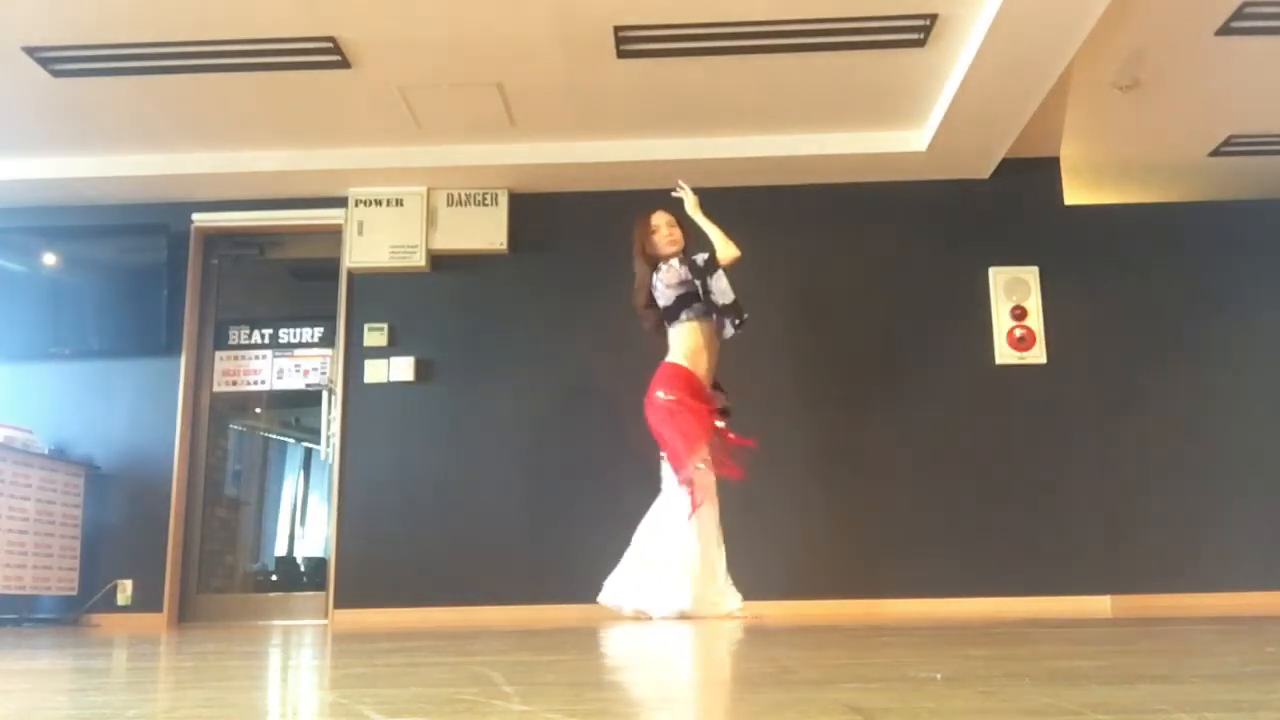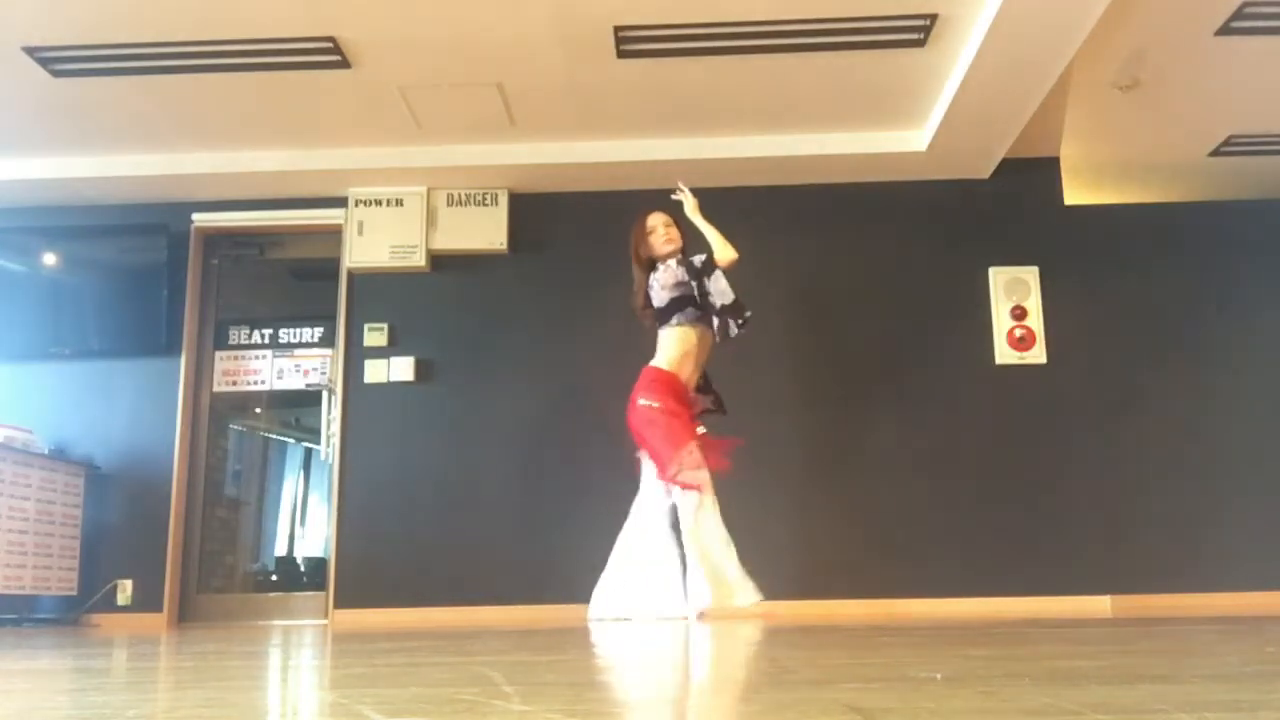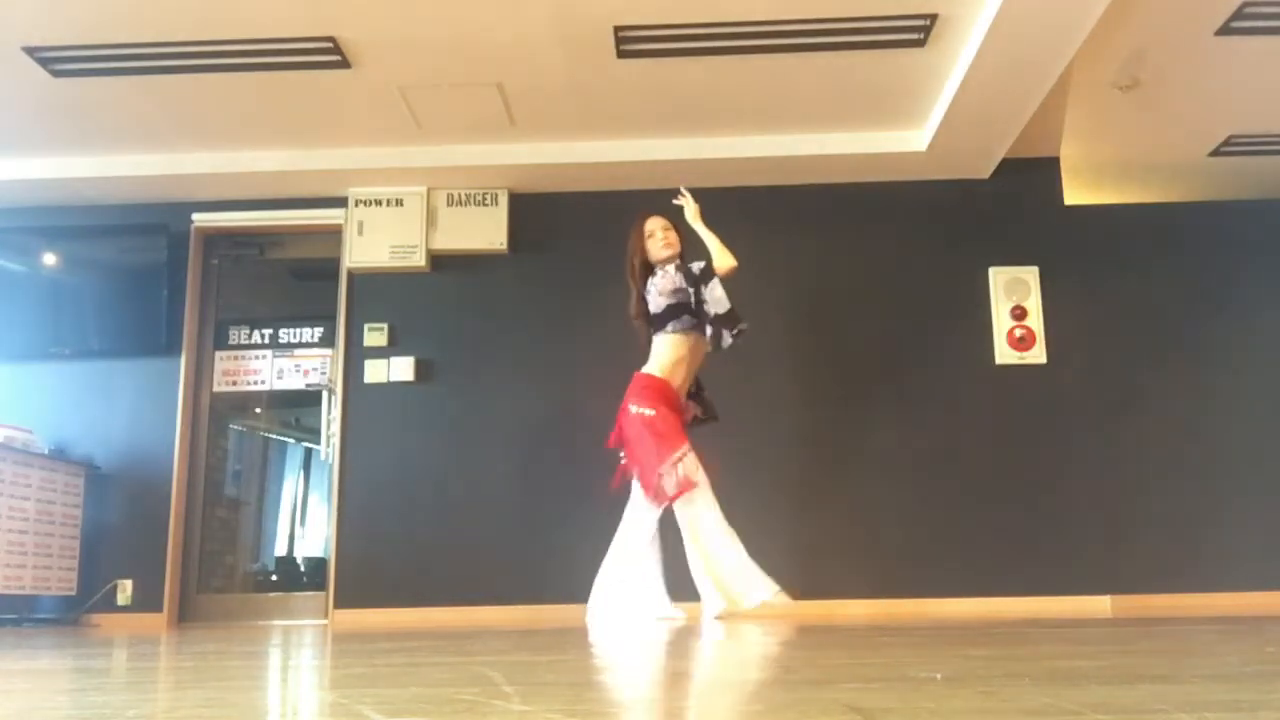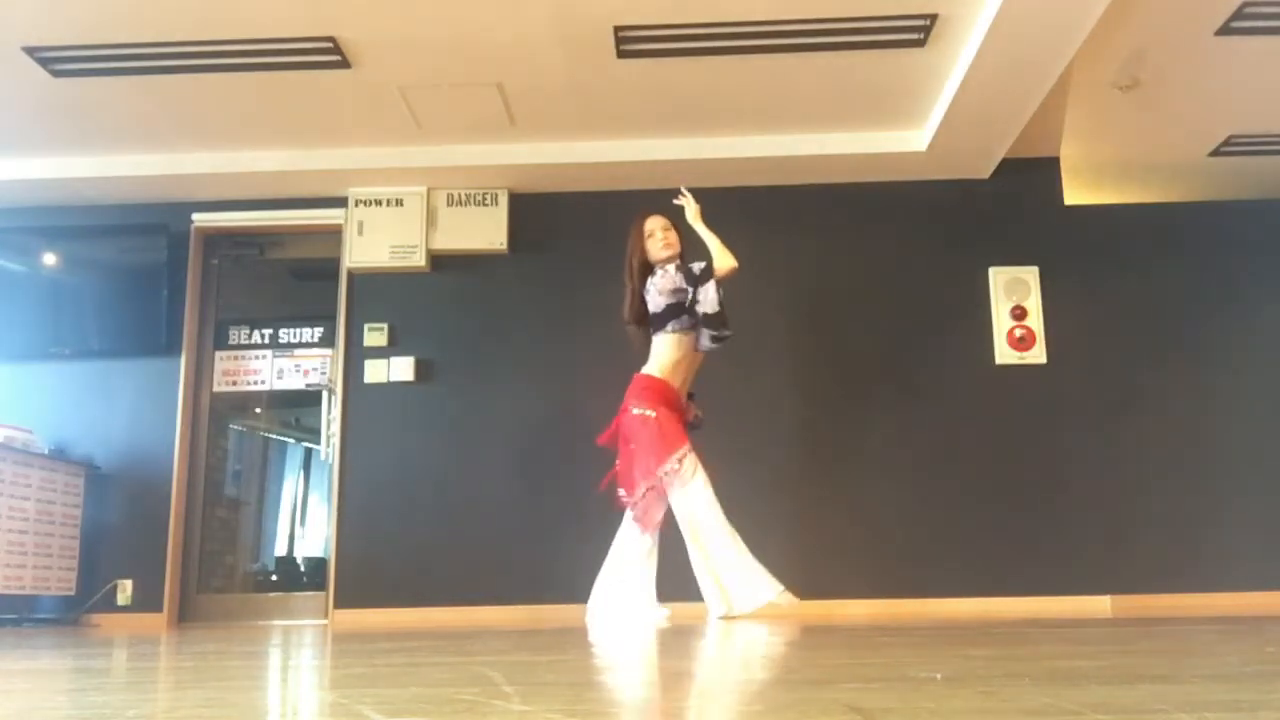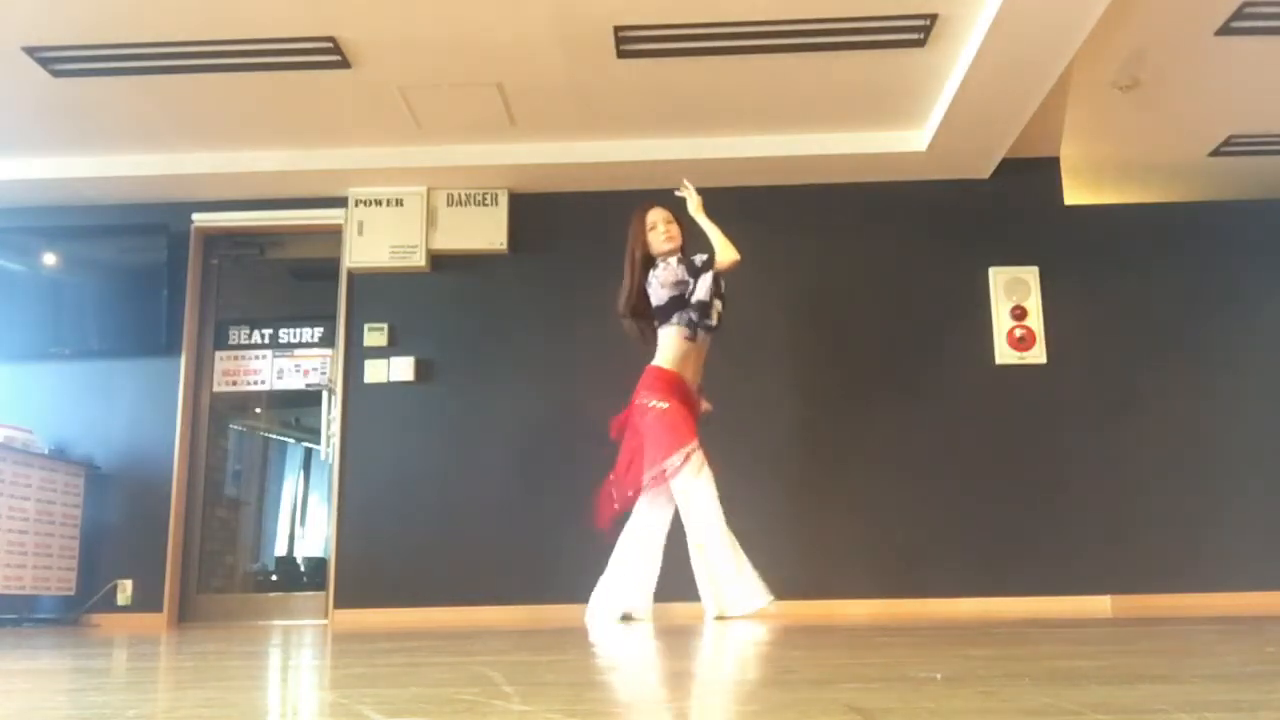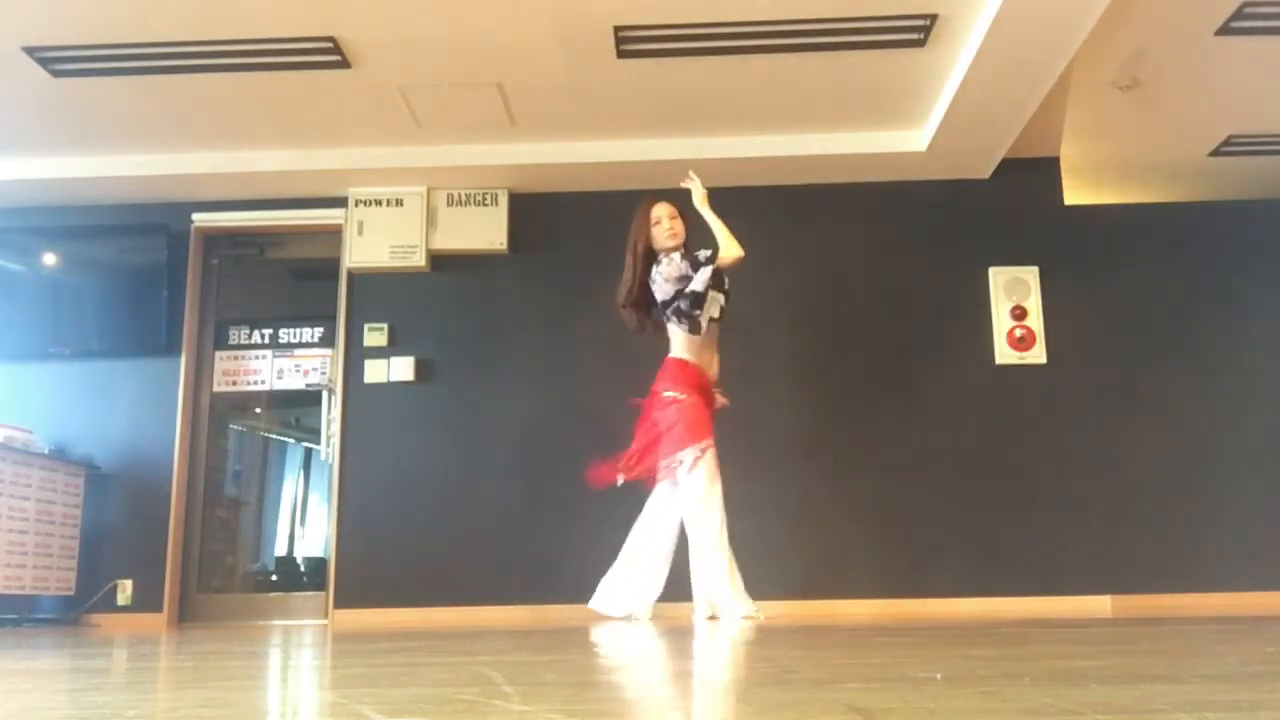
dt=0.1s
person 1, frame 1
left shoulder: (684, 276)
right shoulder: (668, 272)
right elbow: (730, 253)
right wrist: (697, 213)
left hip: (689, 396)
right hip: (673, 391)
left knee: (687, 492)
right knee: (696, 490)
left ankle: (635, 590)
right ankle: (698, 593)
person 1, frame 2
left shoulder: (682, 276)
right shoulder: (665, 274)
right elbow: (727, 256)
right wrist: (697, 215)
left hip: (676, 398)
right hip: (658, 394)
left knee: (657, 498)
right knee: (694, 491)
left ankle: (623, 598)
right ankle: (711, 591)
person 1, frame 3
left shoulder: (678, 282)
right shoulder: (664, 278)
right elbow: (727, 263)
right wrist: (697, 221)
left hip: (665, 405)
right hip: (650, 400)
left knee: (650, 503)
right knee: (695, 499)
left ankle: (618, 601)
right ankle: (732, 591)
person 1, frame 4
left shoulder: (679, 282)
right shoulder: (663, 279)
right elbow: (728, 264)
right wrist: (698, 221)
left hip: (665, 405)
right hip: (650, 400)
left knee: (649, 506)
right knee: (697, 501)
left ankle: (619, 602)
right ankle: (737, 591)
person 1, frame 5
left shoulder: (679, 274)
right shoulder: (665, 271)
right elbow: (729, 257)
right wrist: (699, 212)
left hip: (673, 395)
right hip: (661, 393)
left knee: (658, 501)
right knee: (698, 496)
left ankle: (618, 600)
right ankle: (729, 594)
person 1, frame 6
left shoulder: (682, 268)
right shoulder: (668, 266)
right elbow: (733, 253)
right wrist: (705, 207)
left hip: (690, 391)
right hip: (680, 388)
left knee: (672, 496)
right knee: (701, 495)
left ankle: (625, 596)
right ankle: (719, 598)
